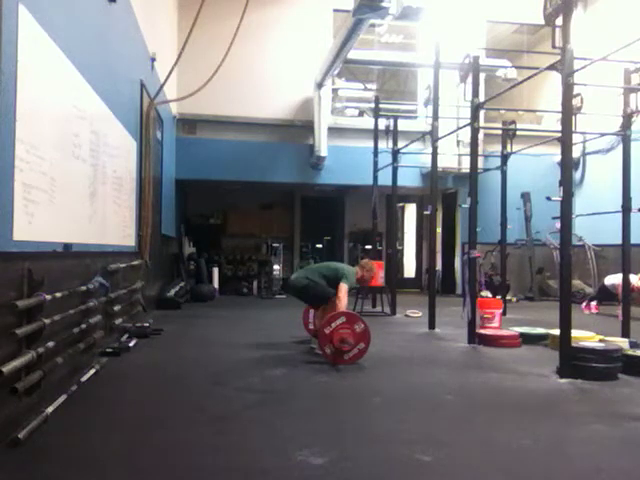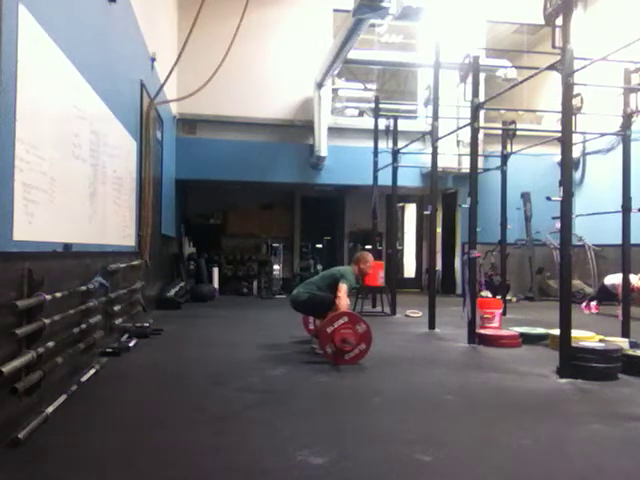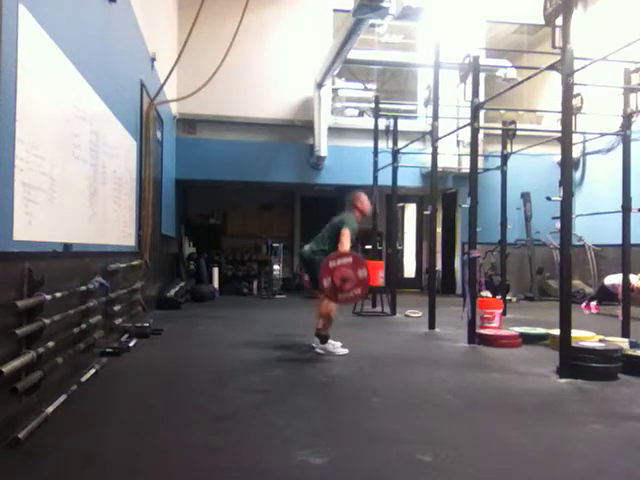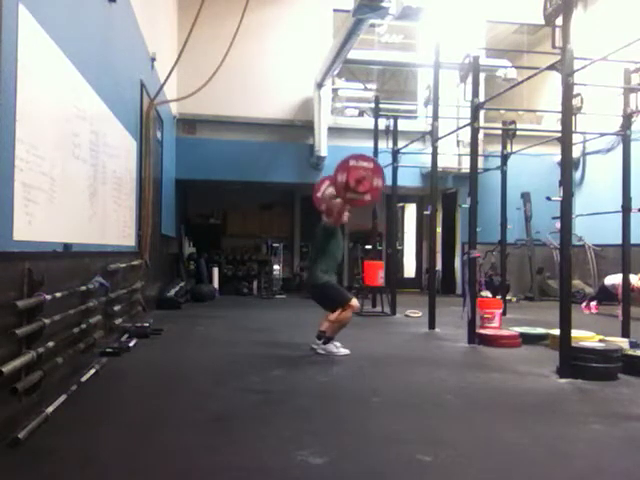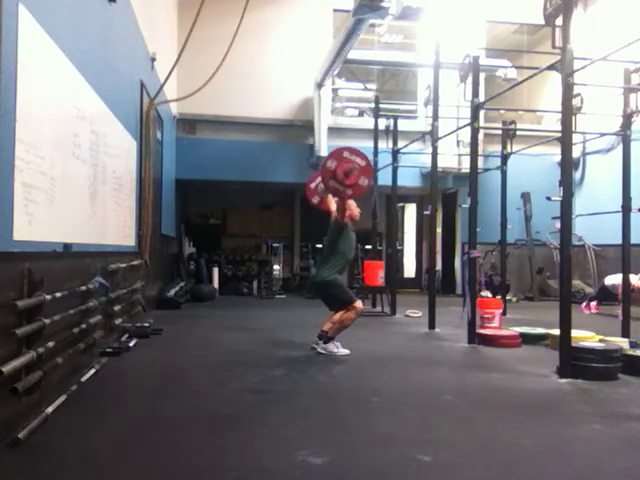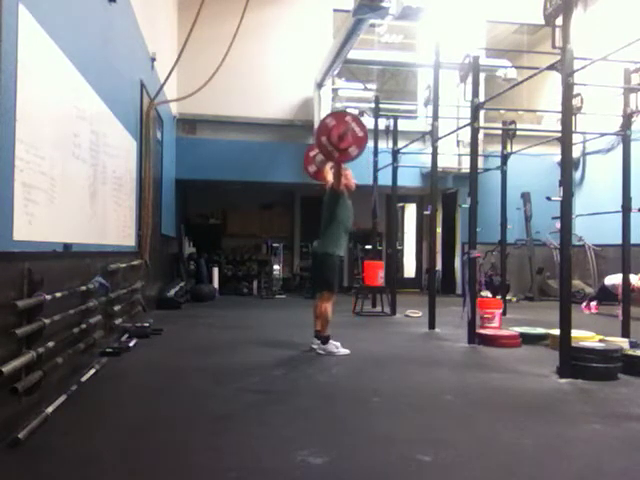
dt=0.5s
person 1, frame 1
left shoulder: (347, 271)
right shoulder: (350, 275)
left elbow: (339, 296)
right elbow: (341, 297)
left hip: (297, 280)
right hip: (301, 281)
left knee: (328, 300)
right knee: (333, 301)
person 1, frame 2
left shoulder: (346, 272)
right shoulder: (348, 275)
left elbow: (338, 297)
right elbow: (341, 298)
left hip: (300, 295)
right hip: (302, 297)
right knee: (338, 306)
person 1, frame 3
left shoulder: (348, 219)
right shoulder: (350, 220)
right elbow: (344, 245)
left hip: (312, 254)
right hip: (315, 256)
left knee: (325, 295)
left ankle: (321, 337)
right ankle: (323, 342)
person 1, frame 4
left shoulder: (331, 227)
right shoulder: (329, 227)
left elbow: (332, 212)
right elbow: (337, 211)
left wrist: (333, 199)
left hip: (321, 279)
right hip: (320, 281)
left knee: (342, 307)
right knee: (352, 305)
left ankle: (320, 338)
right ankle: (326, 343)
person 1, frame 5
left shoulder: (340, 224)
right shoulder: (342, 225)
left elbow: (333, 208)
right elbow: (341, 208)
left wrist: (329, 193)
left hip: (325, 278)
right hip: (326, 279)
left knee: (346, 308)
right knee: (356, 307)
left ankle: (322, 338)
right ankle: (326, 342)
person 1, frame 6
left shoulder: (336, 193)
right shoulder: (338, 193)
left elbow: (328, 178)
right elbow: (335, 178)
left wrist: (328, 165)
left hip: (326, 252)
right hip: (328, 252)
left knee: (322, 296)
right knee: (327, 296)
left ankle: (318, 338)
right ankle: (324, 342)
